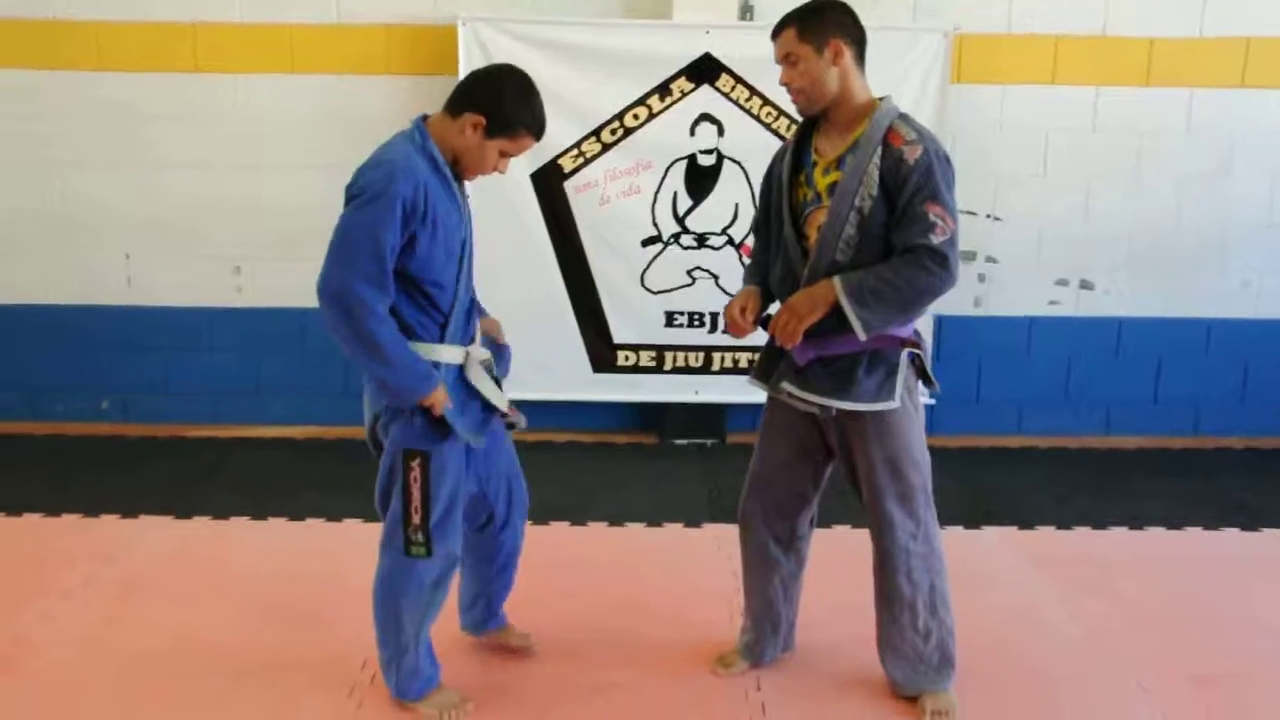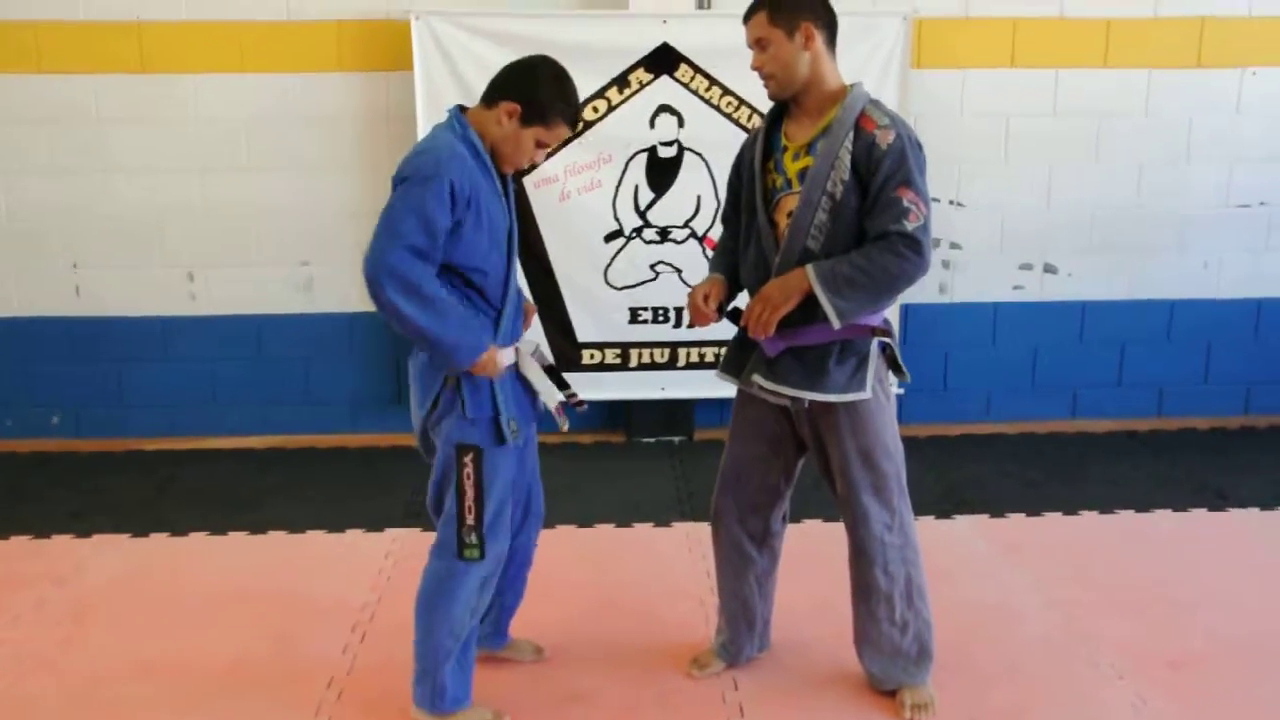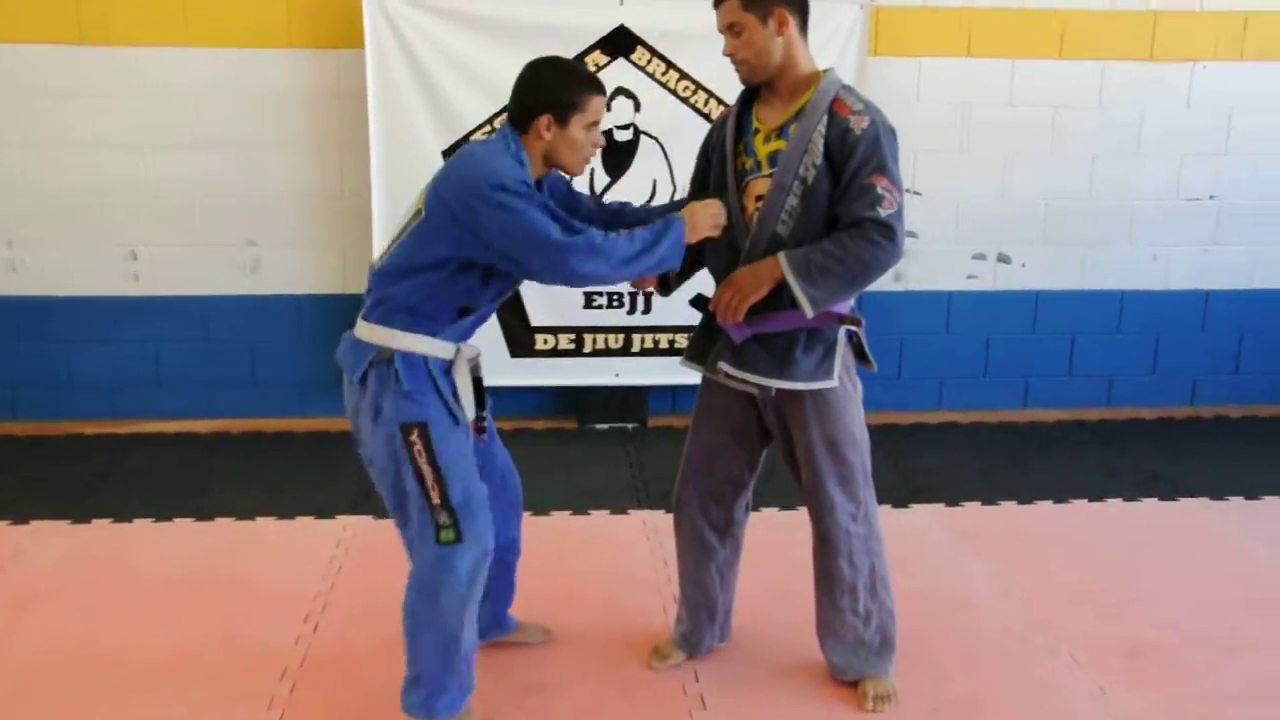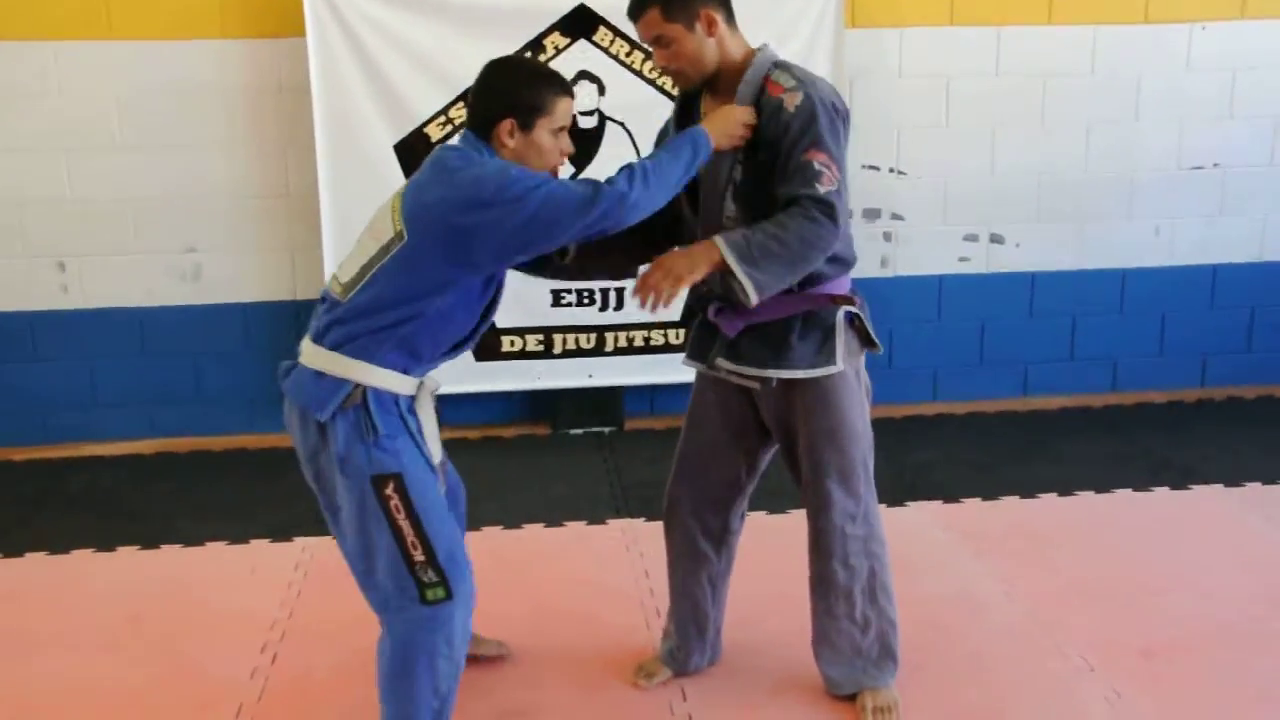
dt=1s
person 1, frame 1
left shoulder: (908, 151)
right shoulder: (793, 155)
left elbow: (933, 264)
left wrist: (832, 294)
right wrist: (755, 291)
left hip: (874, 373)
right hip: (797, 367)
left knee: (902, 529)
right knee: (768, 512)
right ankle: (763, 638)
person 1, frame 2
left shoulder: (879, 137)
right shoulder: (762, 142)
left elbow: (906, 251)
left wrist: (805, 283)
right wrist: (720, 279)
left hip: (845, 363)
right hip: (767, 358)
left knee: (877, 523)
right knee: (740, 509)
right ankle: (739, 638)
person 1, frame 3
left shoulder: (854, 123)
right shoulder: (730, 126)
left elbow: (878, 239)
left wrist: (773, 271)
right wrist: (662, 261)
left hip: (814, 352)
right hip: (732, 345)
left knee: (842, 512)
right knee: (703, 498)
left ankle: (864, 656)
right ankle: (699, 627)
person 1, frame 4
left shoulder: (797, 102)
right shoulder: (690, 116)
left elbow: (815, 224)
right elbow: (657, 233)
left wrist: (712, 257)
right wrist: (562, 249)
left hip: (815, 342)
right hip: (730, 344)
left knee: (840, 510)
right knee: (697, 504)
right ankle: (689, 643)
person 2, frame 1
left shoulder: (442, 169)
right shoulder: (395, 178)
right elbow: (346, 291)
left wrist: (476, 317)
right wrist: (415, 383)
left hip: (466, 375)
right hip: (421, 391)
left knee: (501, 503)
right knee: (423, 544)
left ankle: (484, 616)
person 2, frame 2
left shoulder: (483, 161)
right shoulder: (441, 166)
right elbow: (393, 269)
left wrist: (513, 305)
right wrist: (470, 347)
left hip: (499, 379)
right hip: (466, 386)
left knee: (518, 520)
right knee: (472, 543)
left ankle: (489, 634)
person 2, frame 3
left shoulder: (526, 177)
right shoulder: (486, 178)
left elbow: (595, 219)
right elbow: (572, 256)
left wrist: (680, 221)
right wrist: (677, 230)
left hip: (438, 365)
right hip: (397, 371)
left knee: (497, 495)
right knee: (457, 534)
left ankle: (487, 620)
person 2, frame 4
left shoulder: (462, 177)
right shoulder: (483, 191)
left elbow: (556, 246)
right elbow: (607, 205)
right wrist: (705, 137)
left hip: (361, 393)
right hip: (351, 407)
left knee: (441, 504)
right knee: (435, 589)
left ankle: (448, 642)
